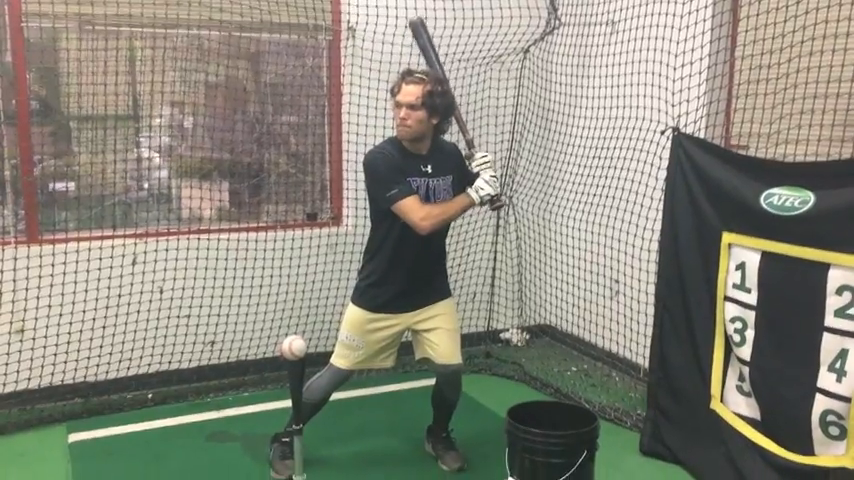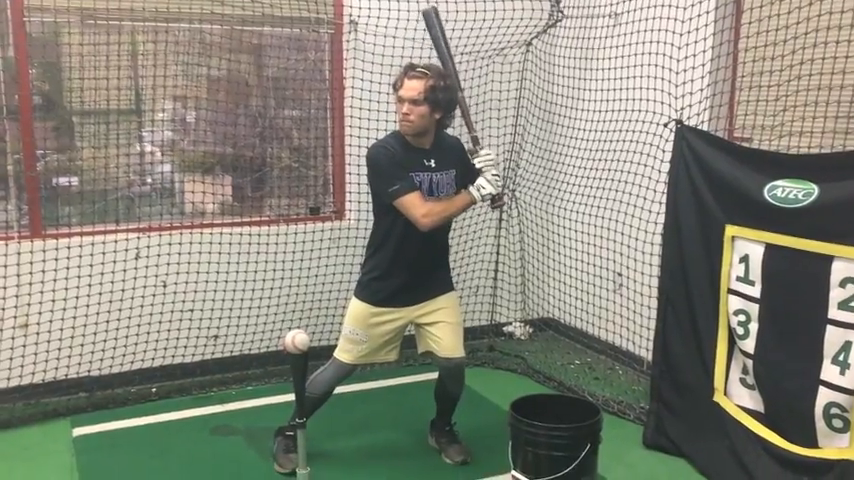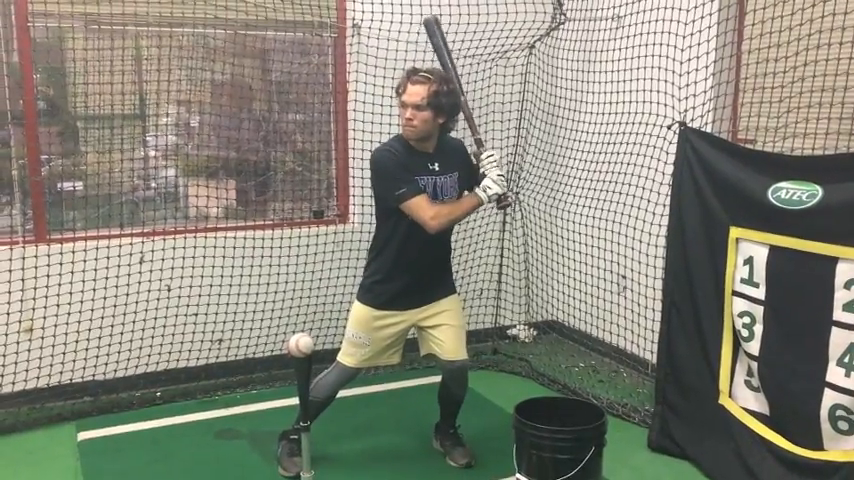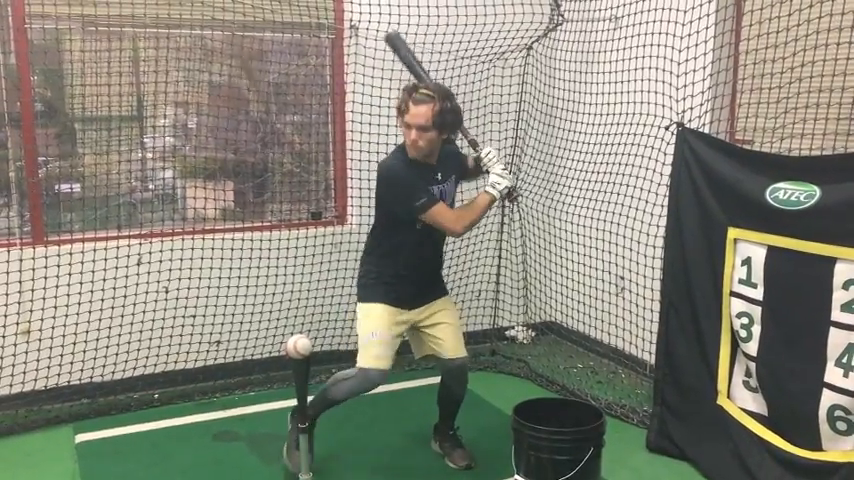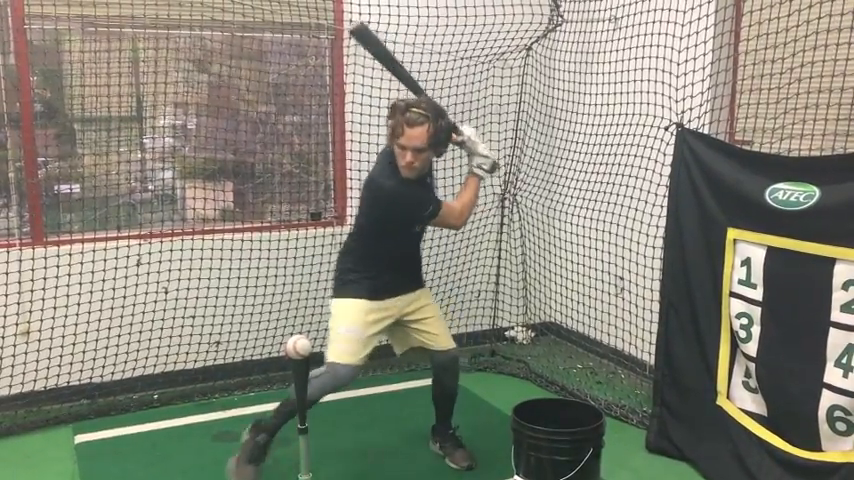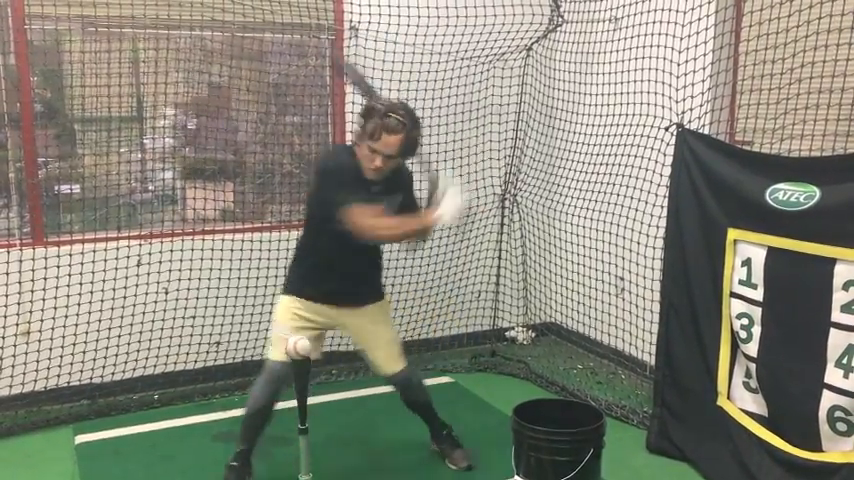
dt=0.2s
person 1, frame 1
left shoulder: (450, 155)
right shoulder: (381, 159)
left elbow: (472, 199)
right elbow: (422, 220)
left wrist: (484, 178)
right wrist: (474, 194)
left hip: (433, 292)
right hip: (379, 295)
left knee: (450, 369)
right knee: (337, 372)
left ankle: (439, 435)
right ankle: (285, 439)
person 1, frame 2
left shoulder: (452, 149)
right shoulder: (383, 154)
left elbow: (477, 192)
right elbow: (424, 216)
left wrist: (485, 175)
right wrist: (476, 193)
left hip: (435, 285)
right hip: (382, 289)
left knee: (453, 363)
right knee: (341, 366)
left ankle: (442, 428)
right ankle: (289, 432)
person 1, frame 3
left shoulder: (454, 150)
right shoulder: (387, 159)
left elbow: (472, 193)
right elbow: (433, 218)
left wrist: (489, 173)
right wrist: (483, 193)
left hip: (437, 289)
right hip: (384, 292)
left knee: (456, 366)
right knee: (345, 368)
left ankle: (446, 431)
right ankle: (294, 436)
person 1, frame 4
left shoulder: (449, 156)
right shoulder: (396, 172)
left elbow: (464, 169)
right elbow: (456, 225)
left wrist: (486, 165)
right wrist: (495, 189)
left hip: (430, 288)
right hip: (384, 291)
left knee: (457, 363)
right knee: (372, 374)
left ankle: (445, 433)
right ankle: (307, 416)
person 1, frame 5
left shoulder: (420, 158)
right shoulder: (387, 187)
right elbow: (456, 218)
left wrist: (463, 138)
right wrist: (478, 170)
left hip: (407, 286)
right hip: (360, 289)
left knee: (446, 357)
right knee: (340, 371)
left ankle: (443, 433)
right ankle: (260, 438)
person 1, frame 6
left shoulder: (400, 181)
right shoulder: (336, 161)
left elbow: (411, 232)
right elbow: (374, 228)
left wrist: (435, 210)
right wrist: (437, 216)
left hip: (360, 296)
right hip: (304, 292)
left knee: (397, 372)
right knee: (275, 374)
left ankle: (440, 432)
